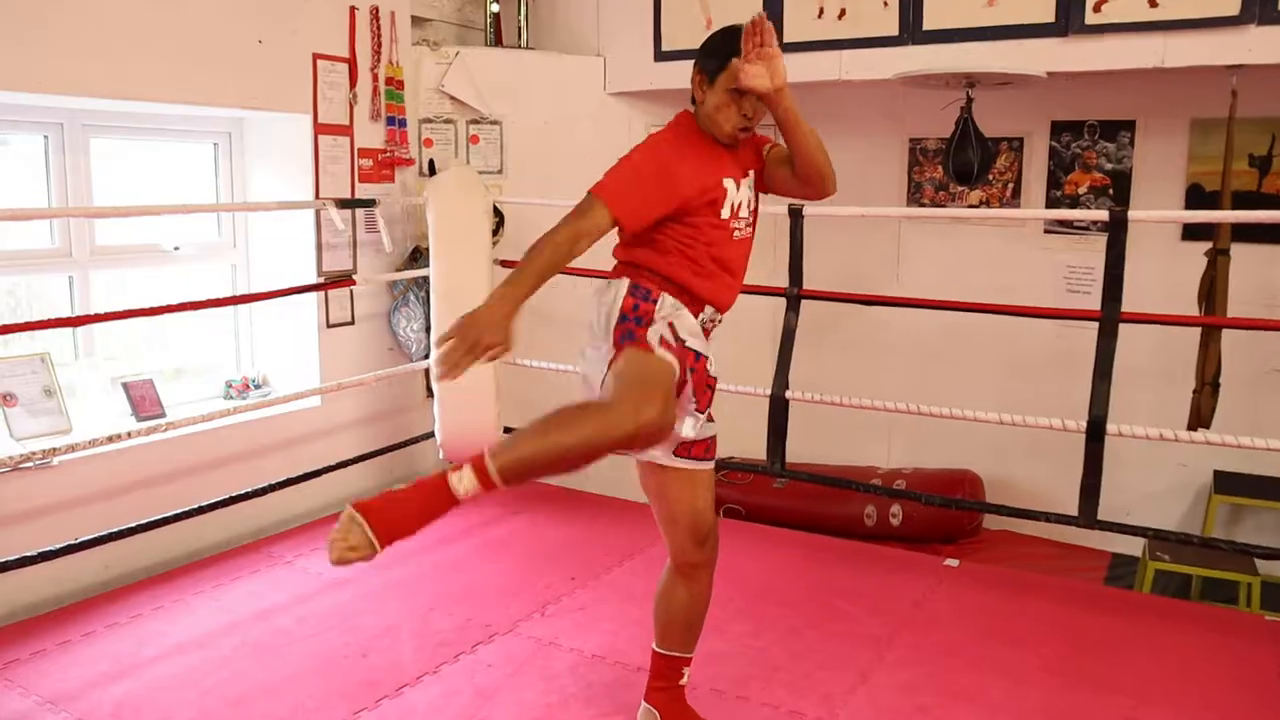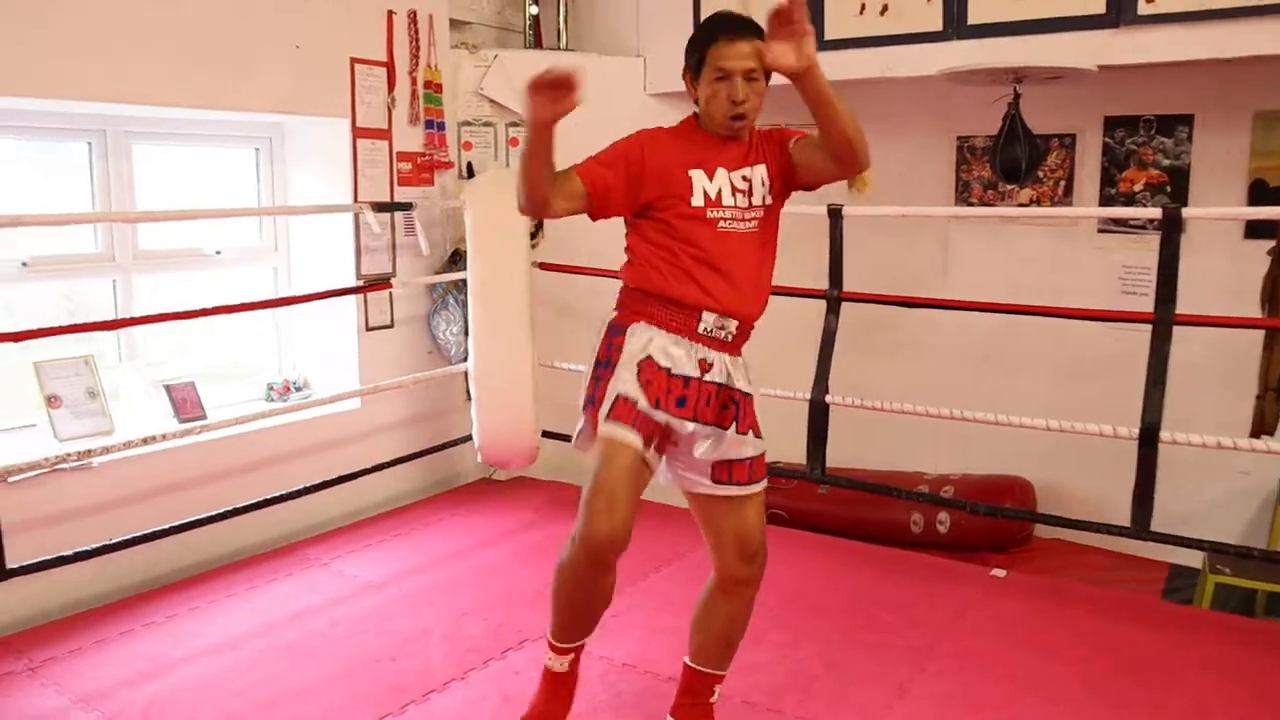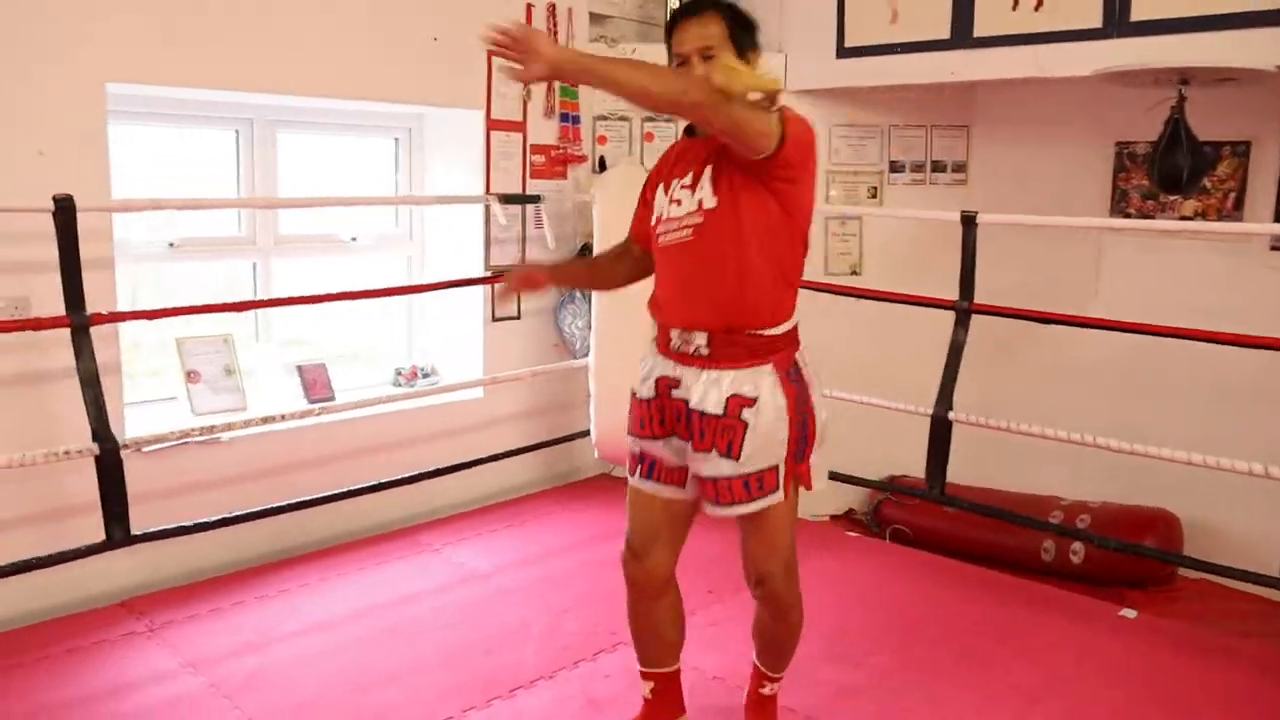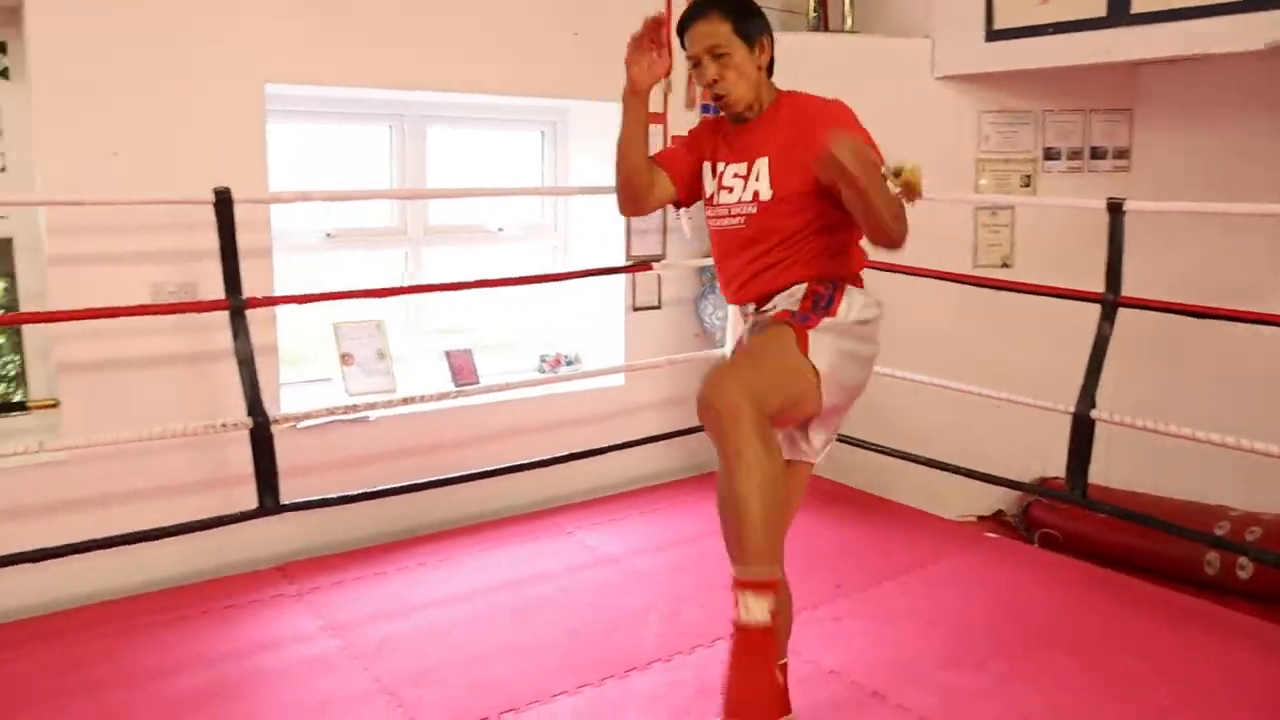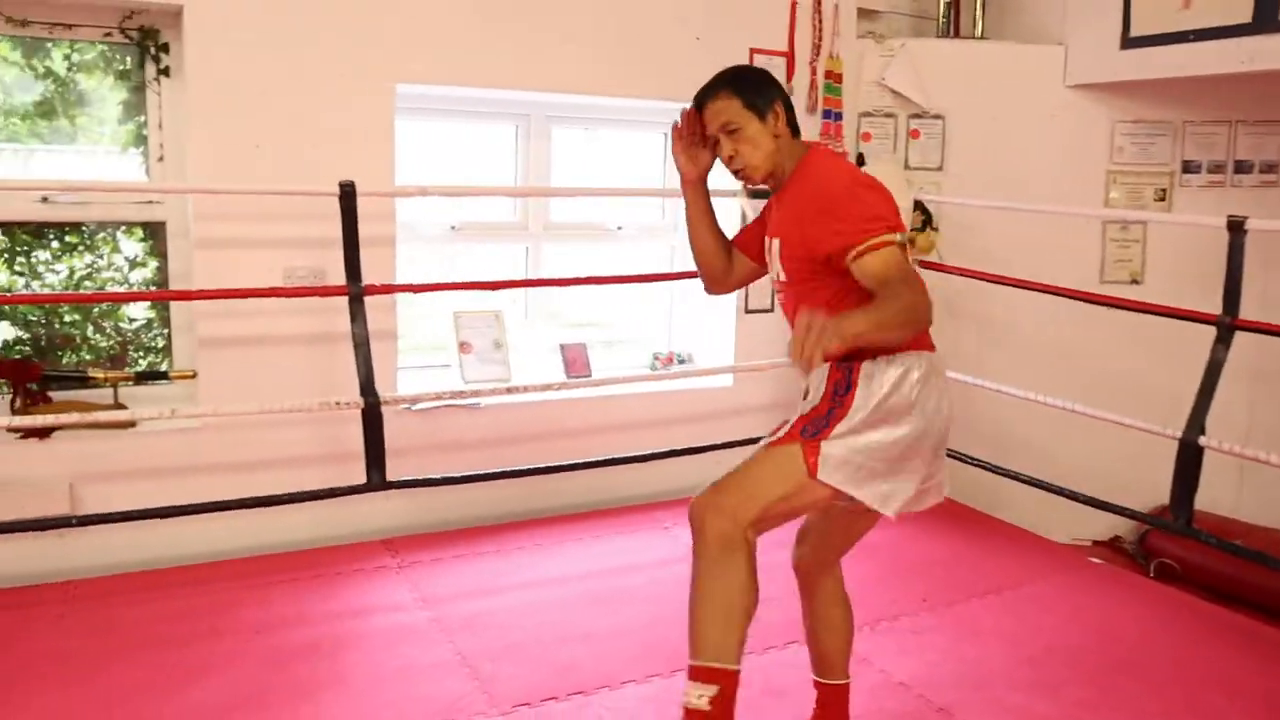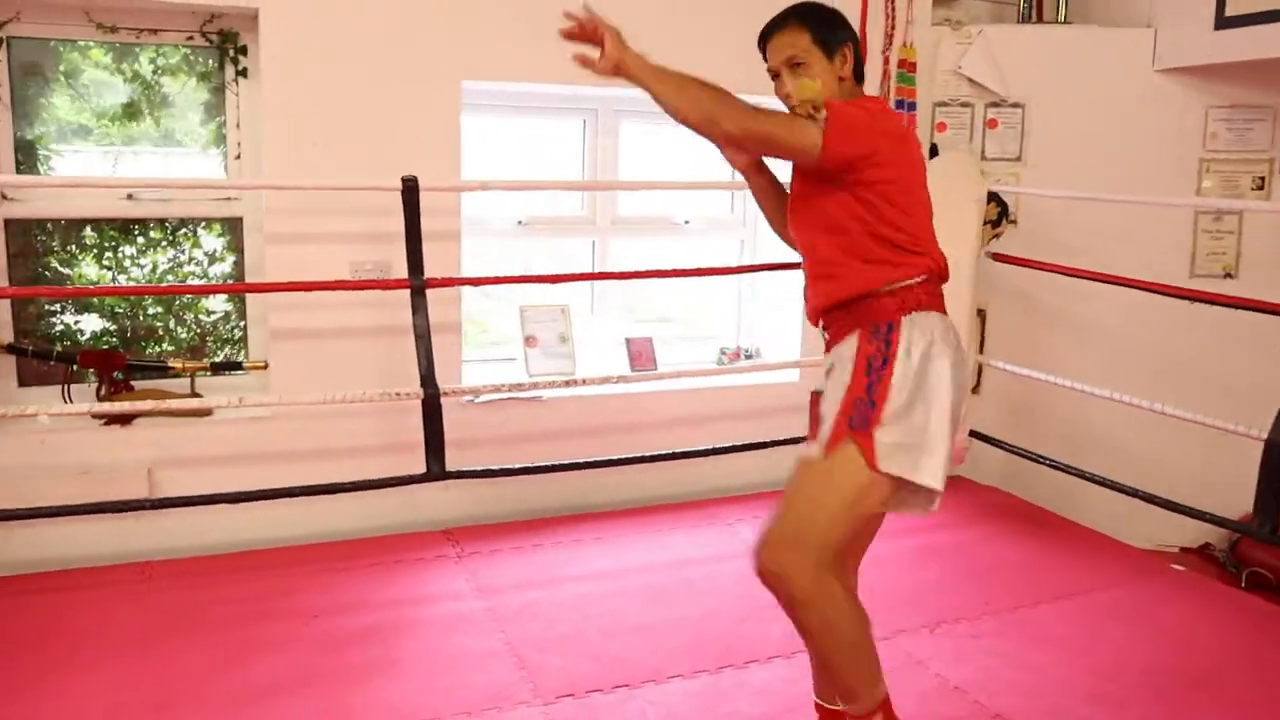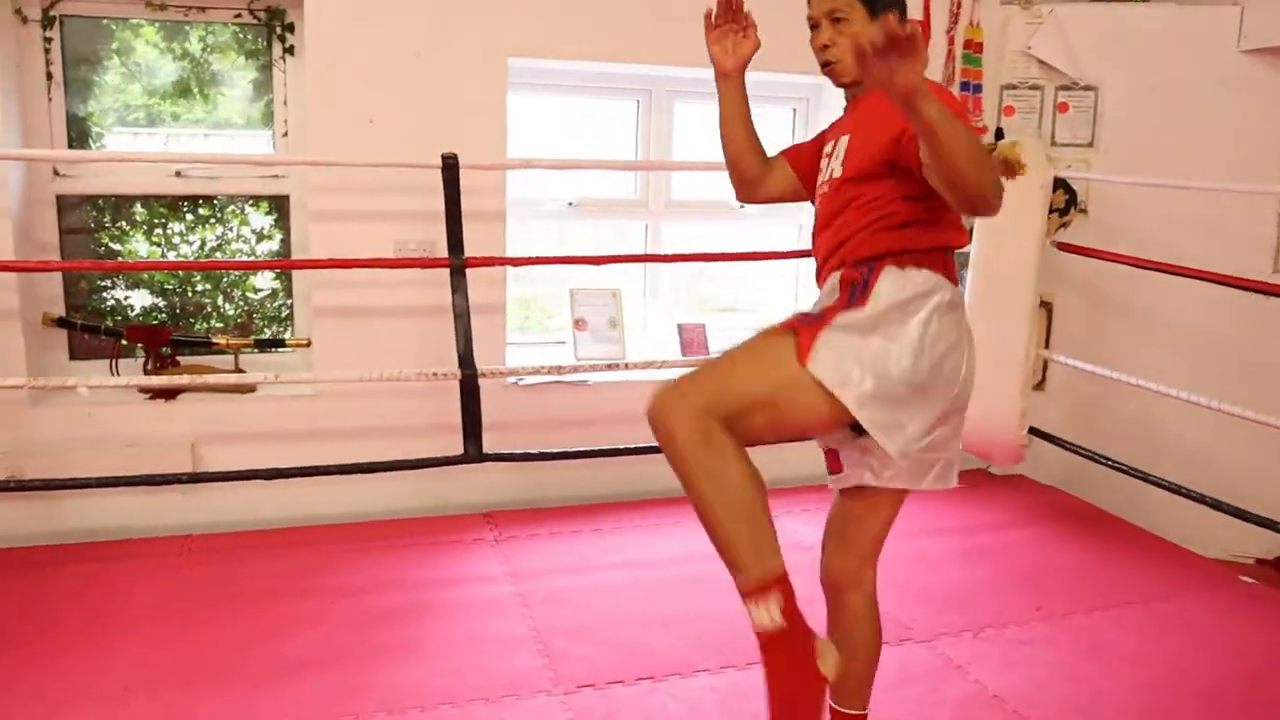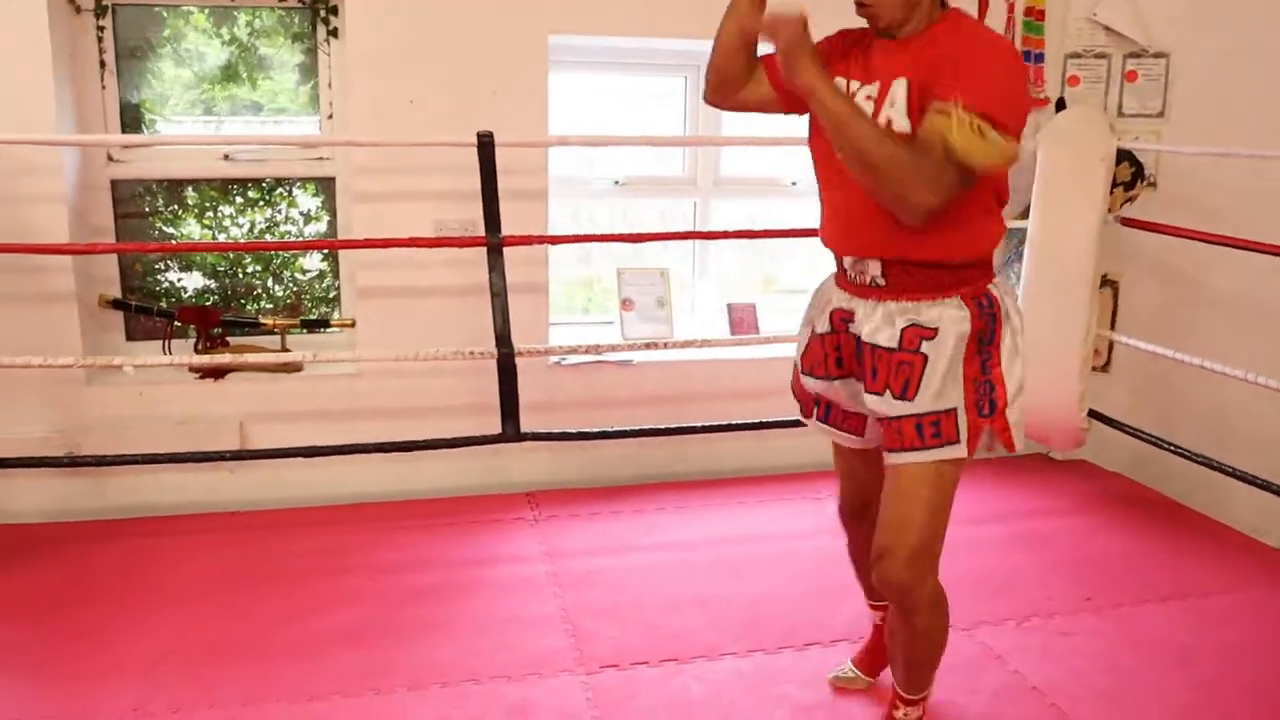
dt=0.4s
person 1, frame 1
left shoulder: (744, 153)
right shoulder: (669, 155)
left elbow: (818, 183)
right elbow: (577, 227)
left wrist: (778, 94)
right wrist: (501, 303)
left hip: (683, 353)
right hip: (650, 313)
left knee: (696, 547)
right knee: (644, 411)
right ankle: (428, 498)
person 1, frame 2
left shoulder: (770, 152)
right shoulder: (648, 152)
left elbow: (851, 158)
right elbow: (543, 202)
left wrist: (806, 74)
right wrist: (541, 127)
left hip: (721, 369)
right hip: (651, 348)
left knee: (743, 561)
right knee: (601, 538)
person 1, frame 3
left shoulder: (784, 136)
right shoulder: (673, 165)
left elbow: (700, 100)
right elbow: (634, 259)
left wrist: (569, 63)
right wrist: (554, 274)
left hip: (754, 386)
right hip: (675, 378)
left knee: (772, 579)
right knee: (646, 565)
person 1, frame 4
left shoulder: (822, 122)
right shoulder: (705, 143)
left elbow: (890, 232)
right elbow: (635, 200)
left wrist: (866, 184)
right wrist: (637, 96)
left hip: (825, 319)
right hip: (770, 338)
left knee: (726, 396)
right knee: (749, 535)
left ankle: (756, 625)
person 1, frame 5
left shoulder: (835, 190)
right shoulder: (785, 202)
left elbow: (911, 306)
right elbow: (719, 277)
left wrist: (841, 328)
right wrist: (694, 182)
left hip: (882, 388)
right hip: (865, 395)
left knee: (717, 516)
right knee: (814, 559)
person 1, frame 6
left shoulder: (866, 125)
right shoulder: (841, 149)
left elbow: (739, 123)
right elbow: (804, 233)
left wrist: (633, 65)
right wrist: (750, 168)
left hip: (895, 353)
right hip: (876, 358)
left knee: (793, 561)
right knee: (821, 565)
person 1, frame 7
left shoulder: (916, 109)
right shoulder: (845, 129)
left elbow: (981, 194)
right elbow: (754, 184)
left wrist: (913, 92)
right wrist: (729, 76)
left hip: (896, 320)
right hip: (889, 348)
left knee: (683, 411)
right knee: (846, 567)
left ankle: (788, 645)
person 1, frame 8
left shoulder: (981, 59)
left elbow: (917, 195)
right elbow: (724, 90)
left wrist: (813, 83)
left hip: (935, 325)
right hip: (852, 310)
left knee: (901, 565)
right knee: (858, 503)
right ankle: (890, 636)
